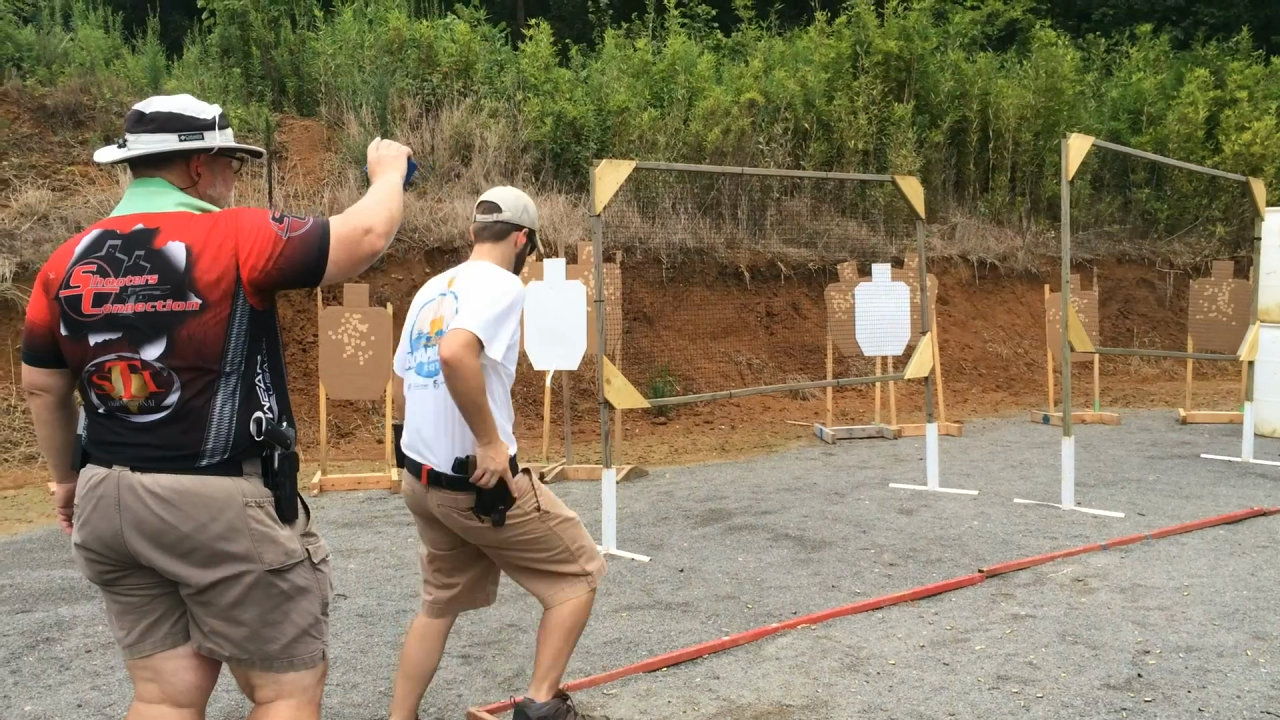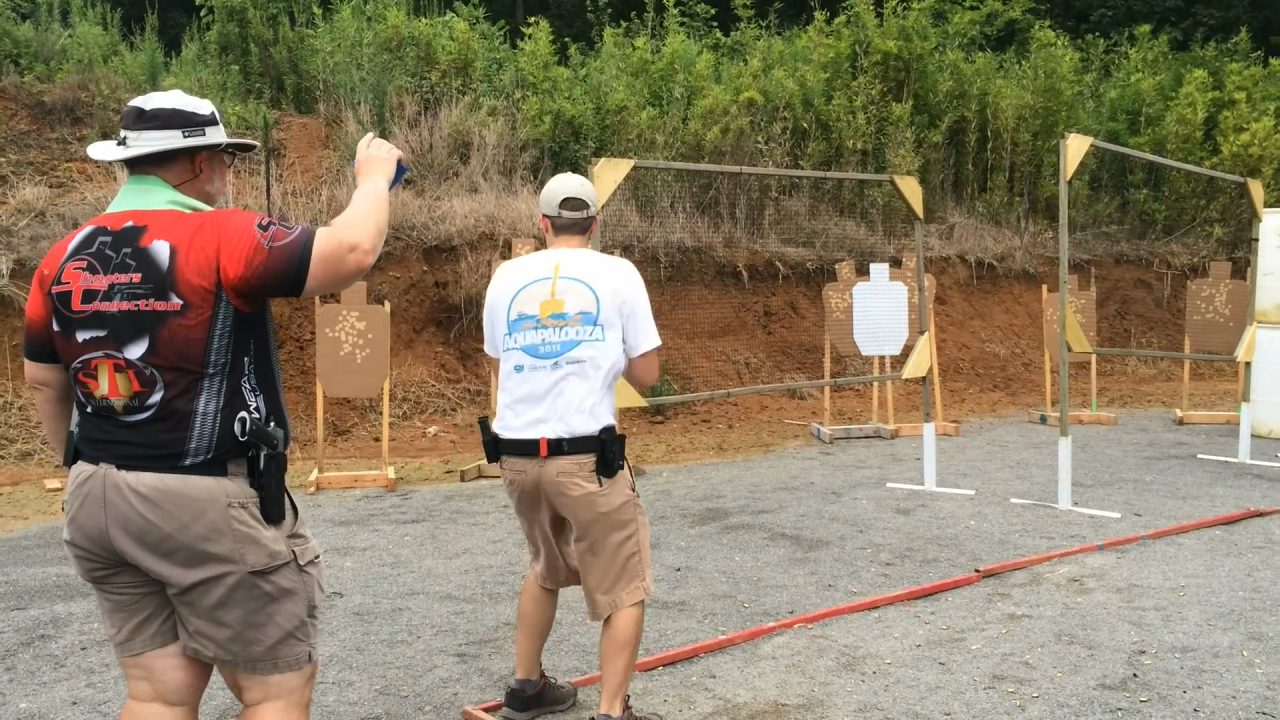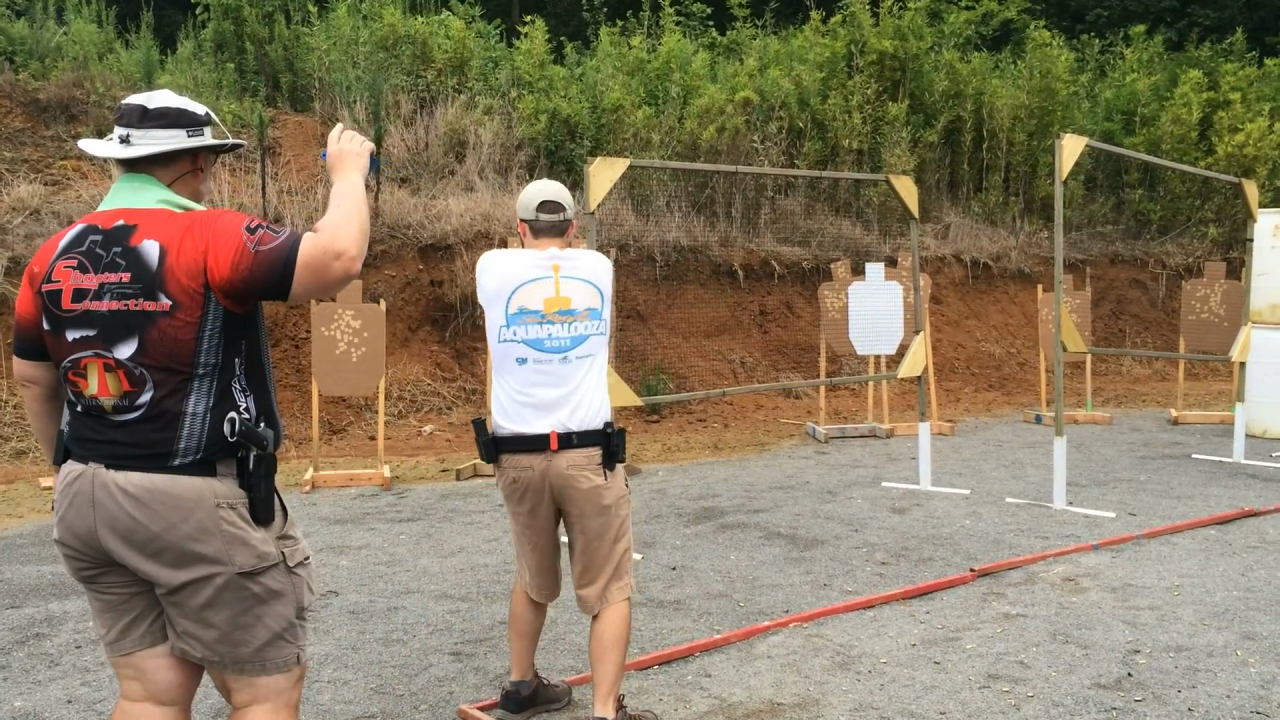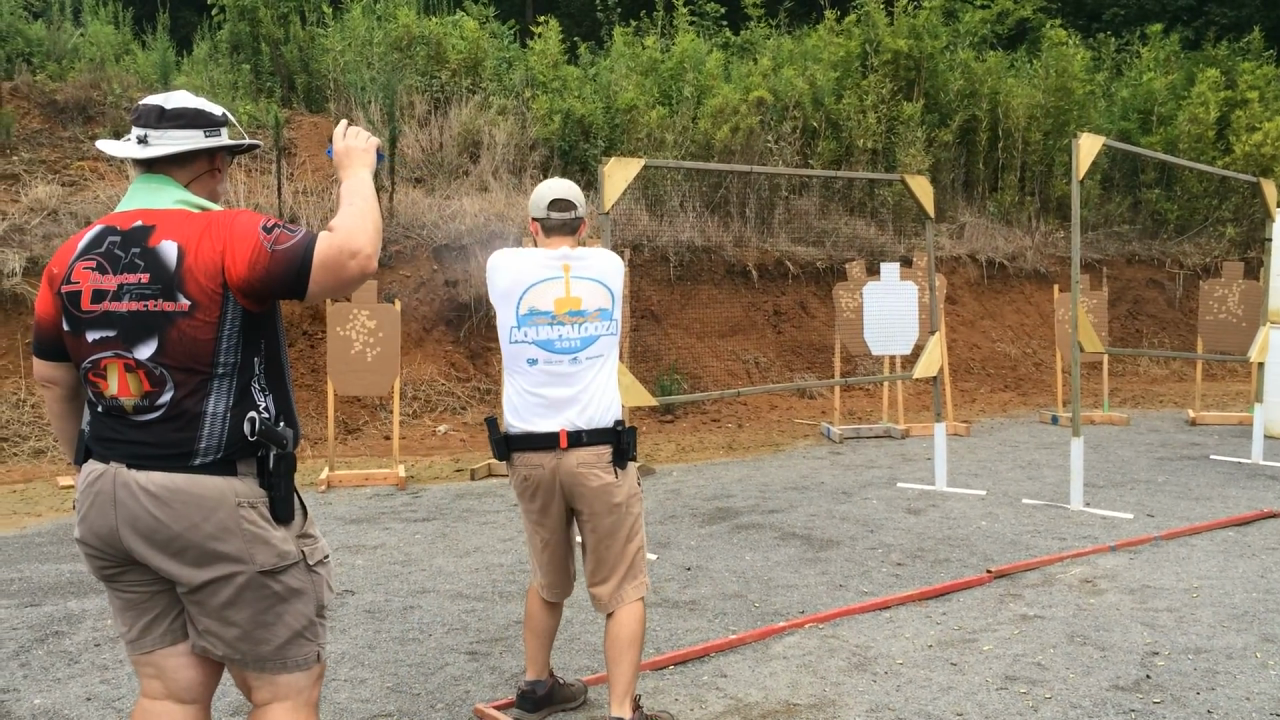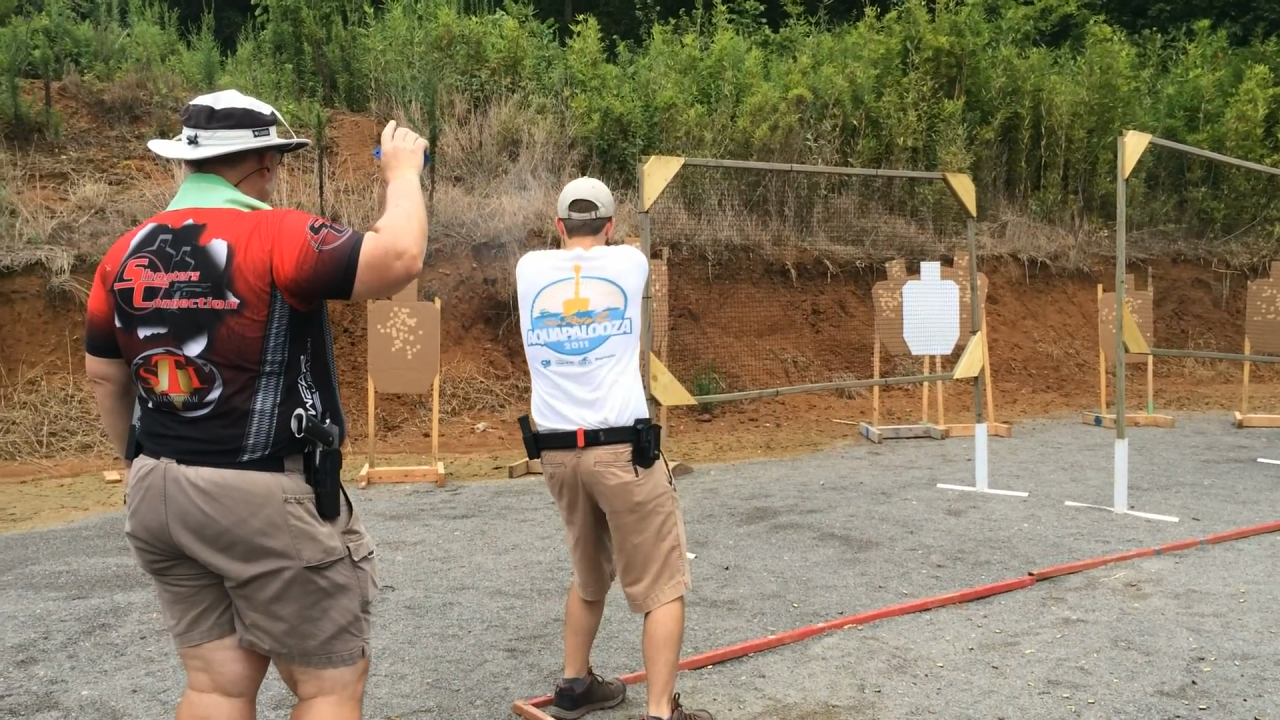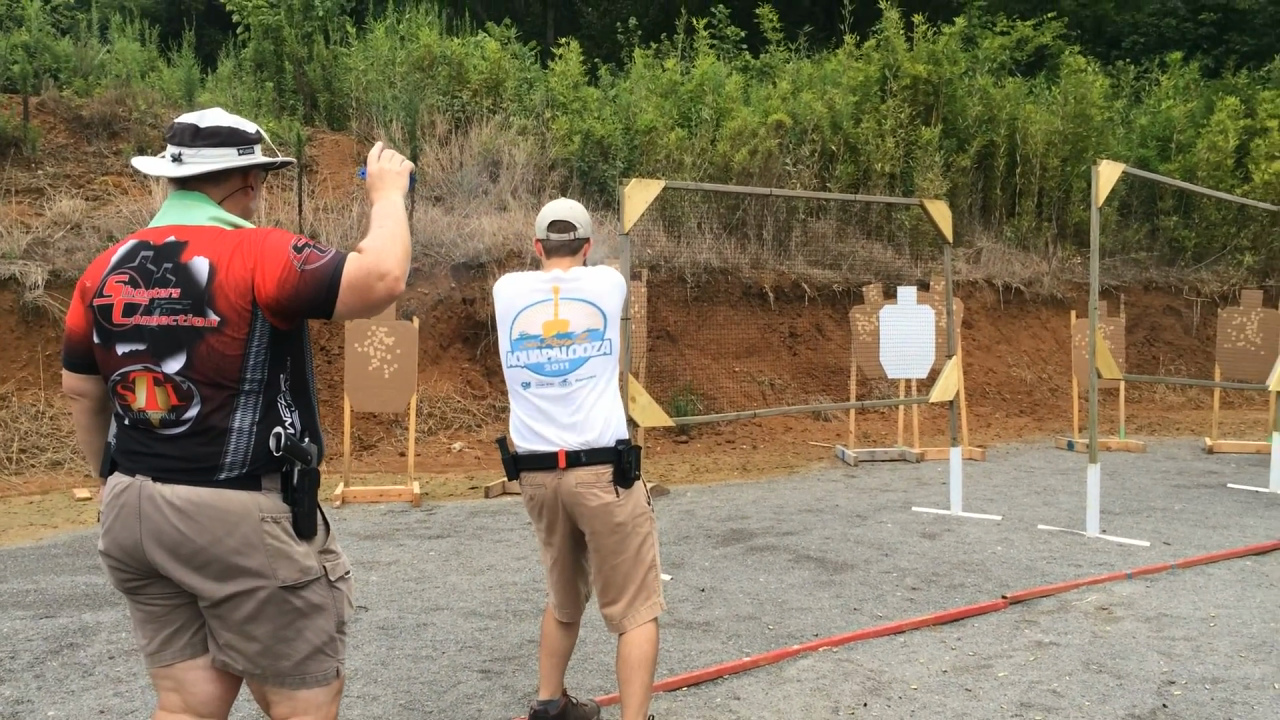
dt=0.5s
person 1, frame 1
left shoulder: (67, 262)
right shoulder: (235, 239)
left elbow: (41, 388)
right elbow: (366, 236)
left wrist: (68, 478)
right wrist: (388, 173)
left hip: (110, 502)
right hip: (222, 502)
person 1, frame 2
left shoulder: (63, 257)
right shoulder: (222, 239)
left elbow: (44, 380)
right elbow: (351, 252)
right wrist: (374, 177)
left hip: (99, 500)
right hip: (208, 501)
person 1, frame 3
left shoulder: (53, 255)
right shoulder: (211, 238)
left elbow: (32, 380)
right elbow: (338, 259)
right wrist: (349, 174)
left hip: (87, 499)
right hip: (197, 501)
person 1, frame 4
left shoulder: (72, 255)
right shoulder: (229, 238)
left elbow: (54, 381)
right elbow: (354, 257)
right wrist: (356, 171)
left hip: (108, 501)
right hip: (217, 500)
person 1, frame 5
left shoulder: (126, 252)
right shoulder: (277, 236)
left elbow: (105, 376)
right elbow: (399, 257)
right wrist: (402, 172)
left hip: (159, 494)
right hip: (264, 496)
person 1, frame 6
left shoulder: (107, 268)
right shoulder: (259, 255)
left elbow: (80, 392)
right elbow: (381, 278)
left wrist: (117, 484)
right wrist: (388, 193)
left hip: (133, 513)
right hip: (241, 514)
person 2, frame 1
left shoulder: (430, 289)
right shoulder: (501, 287)
left elbow: (402, 383)
right elbow: (455, 353)
right wrist: (489, 440)
left hip: (420, 477)
right hip: (477, 483)
left knee: (440, 603)
right knee: (580, 571)
person 2, frame 2
left shoulder: (506, 275)
right shoulder: (616, 273)
right elbow: (646, 374)
left hip: (517, 457)
right hip: (585, 458)
left knee: (549, 569)
right knee: (626, 589)
person 2, frame 3
left shoulder: (493, 267)
right shoulder: (599, 268)
left hip: (518, 455)
right hip: (588, 452)
left knee: (533, 576)
right knee: (609, 588)
person 2, frame 4
left shoulder: (504, 266)
right shoulder: (609, 265)
left hip: (530, 454)
right hip: (599, 451)
left knee: (548, 576)
right knee: (623, 588)
person 2, frame 5
left shoulder: (529, 268)
right shoulder: (630, 261)
left hip: (558, 452)
right hip: (621, 448)
left knee: (589, 575)
right knee: (661, 587)
person 2, frame 6
left shoulder: (507, 290)
right shoulder: (608, 283)
left hip: (537, 474)
right hip: (601, 470)
left knee: (564, 597)
right knee: (636, 608)
